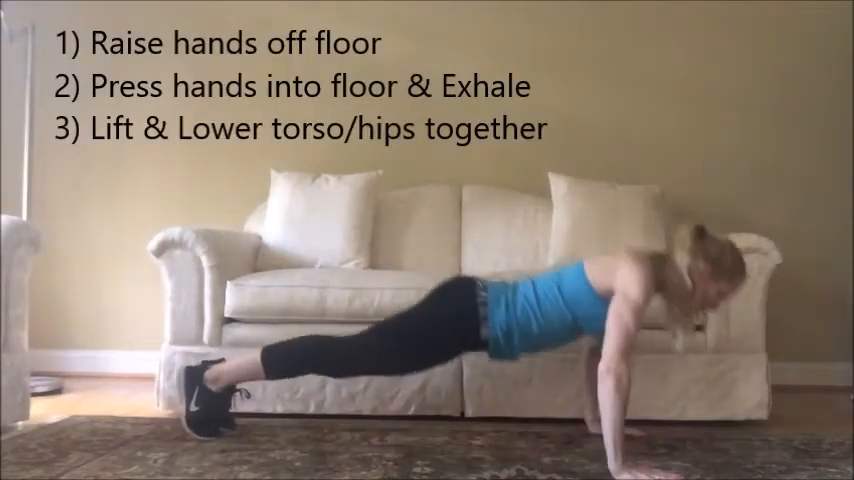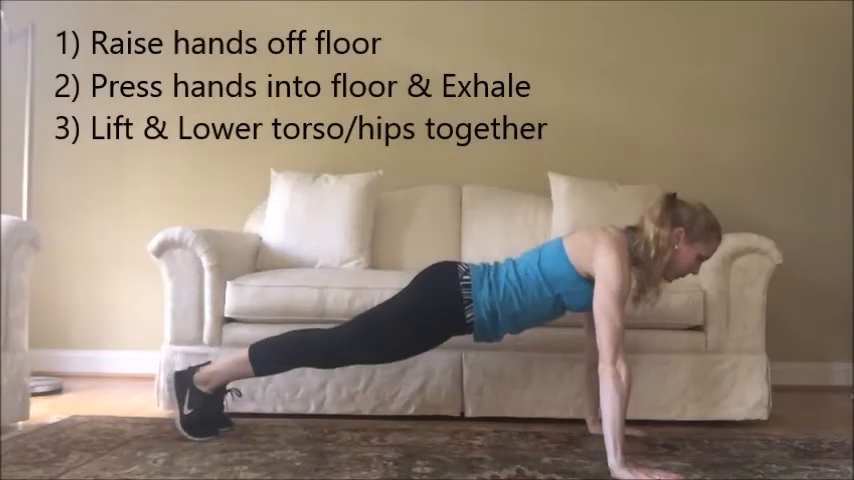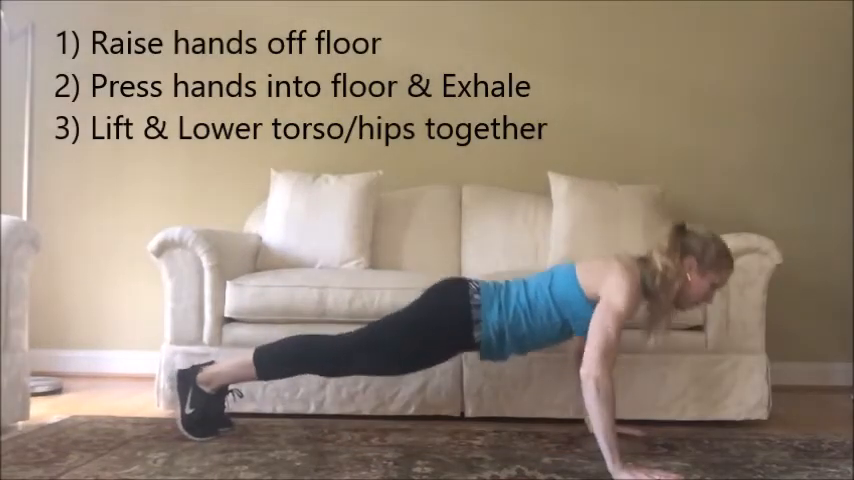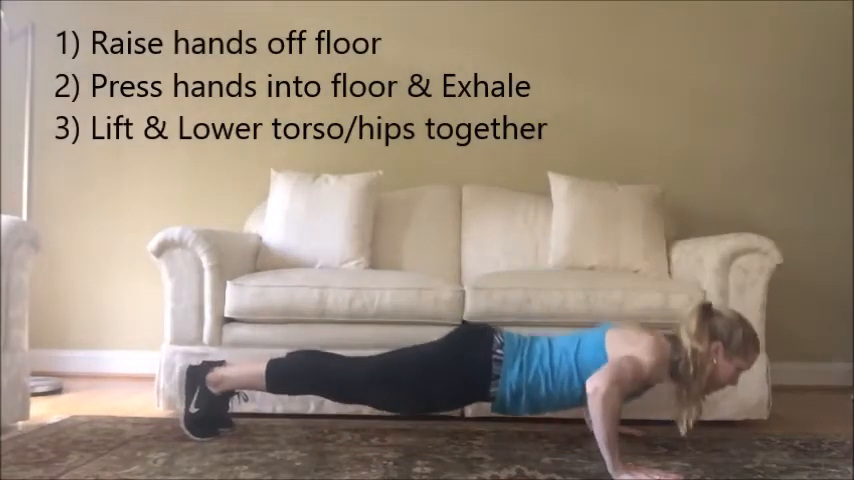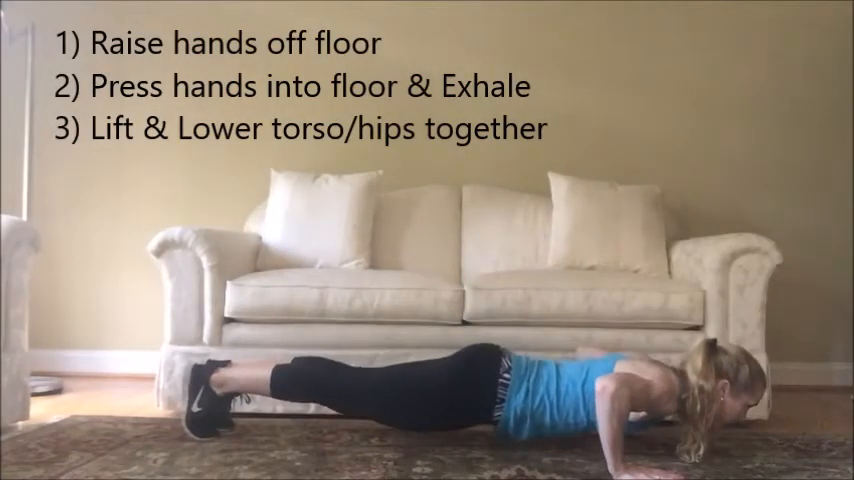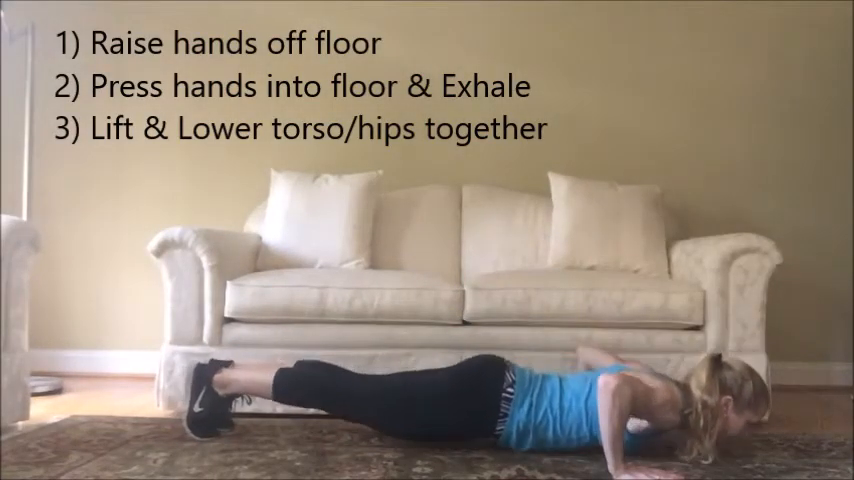
dt=0.5s
person 1, frame 1
left shoulder: (637, 271)
right shoulder: (639, 278)
left elbow: (597, 349)
right elbow: (610, 369)
left wrist: (595, 419)
left hip: (477, 310)
right hip: (469, 315)
left knee: (349, 355)
right knee: (349, 356)
left ankle: (218, 377)
right ankle: (213, 379)
person 1, frame 2
left shoulder: (618, 249)
right shoulder: (614, 256)
left elbow: (596, 348)
right elbow: (612, 364)
left wrist: (597, 419)
left hip: (462, 295)
right hip: (455, 299)
left knee: (338, 346)
right knee: (338, 347)
left ankle: (208, 381)
right ankle: (204, 380)
person 1, frame 3
left shoulder: (630, 275)
right shoulder: (626, 283)
left elbow: (586, 350)
right elbow: (593, 371)
left wrist: (602, 420)
left hip: (469, 310)
right hip: (462, 315)
left knee: (339, 355)
right knee: (338, 355)
left ankle: (211, 379)
right ankle: (207, 379)
person 1, frame 4
left shoulder: (653, 344)
right shoulder: (654, 354)
right elbow: (600, 389)
left wrist: (607, 427)
left hip: (489, 355)
right hip: (483, 366)
left knee: (351, 377)
right knee: (350, 381)
left ankle: (219, 375)
right ankle: (217, 379)
person 1, frame 5
left shoulder: (659, 377)
right shoulder: (665, 389)
left elbow: (587, 354)
right elbow: (610, 389)
left wrist: (620, 423)
left hip: (495, 376)
right hip: (489, 387)
left knee: (353, 386)
right knee: (351, 389)
left ankle: (224, 375)
right ankle: (219, 380)
person 1, frame 6
left shoulder: (658, 383)
right shoulder: (670, 402)
left elbow: (587, 352)
right elbow: (611, 388)
left hip: (498, 387)
right hip: (492, 401)
left knee: (357, 392)
right knee: (355, 396)
left ankle: (226, 375)
right ankle: (222, 381)
